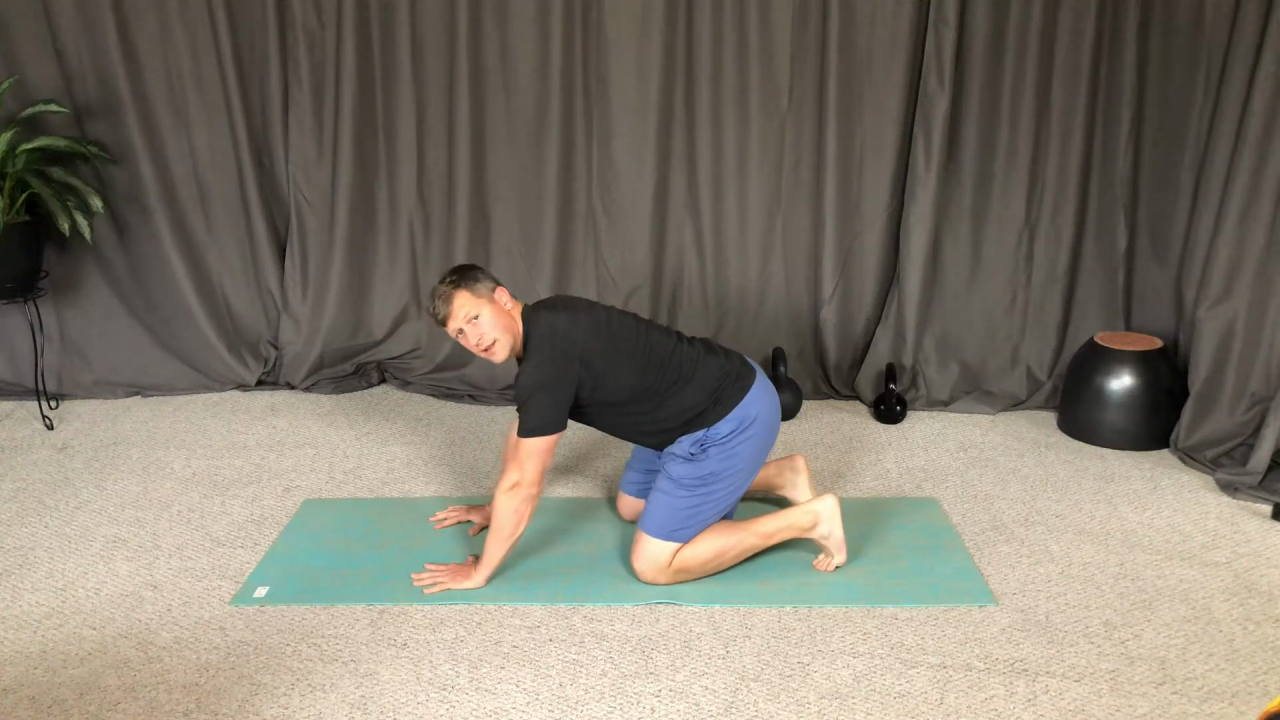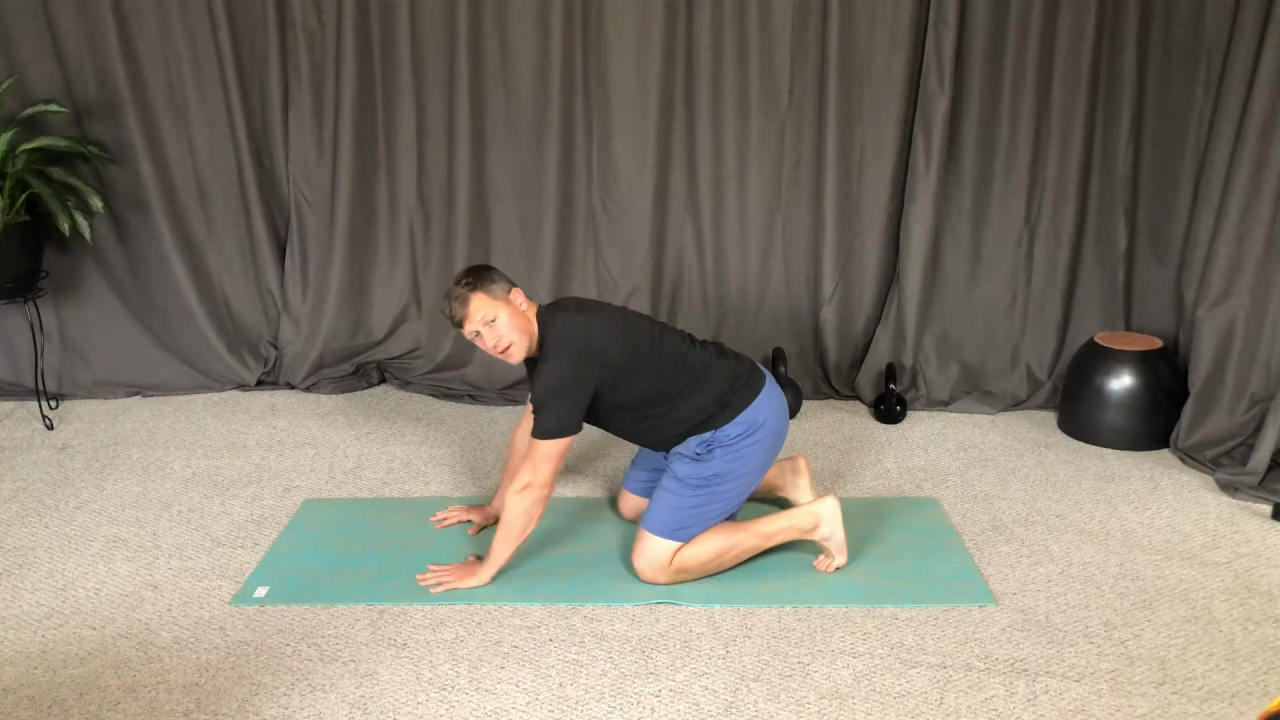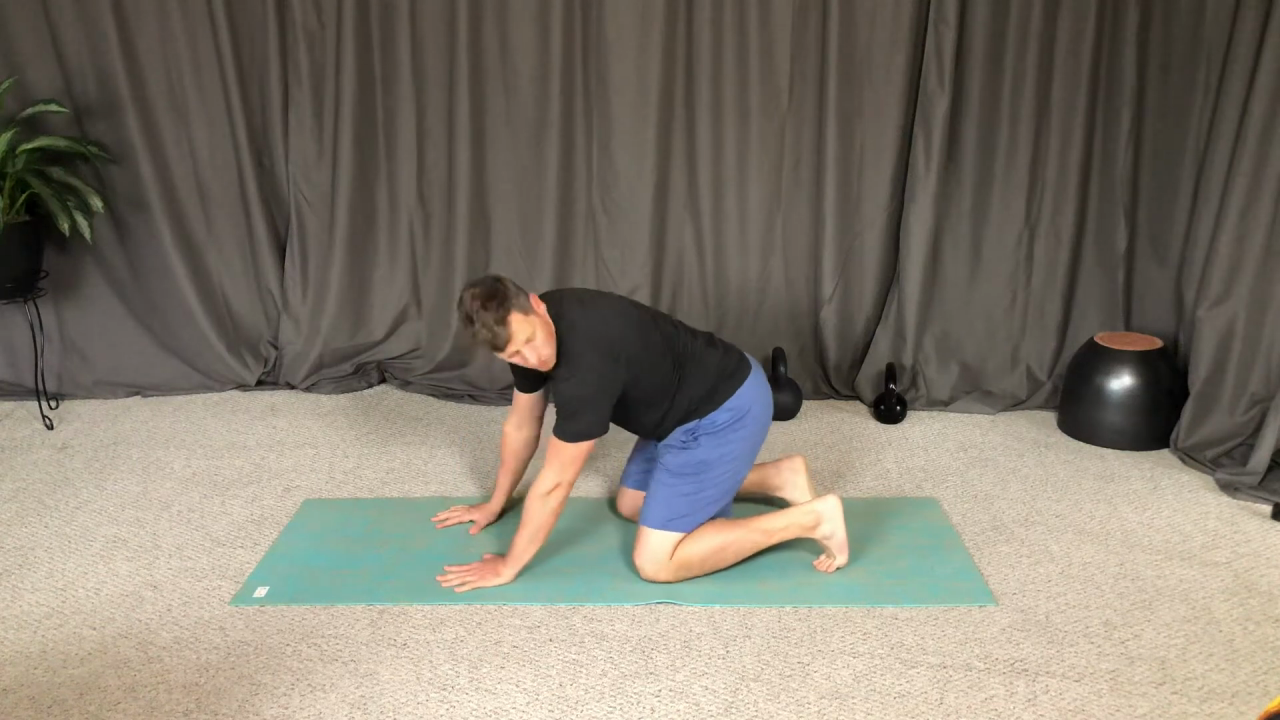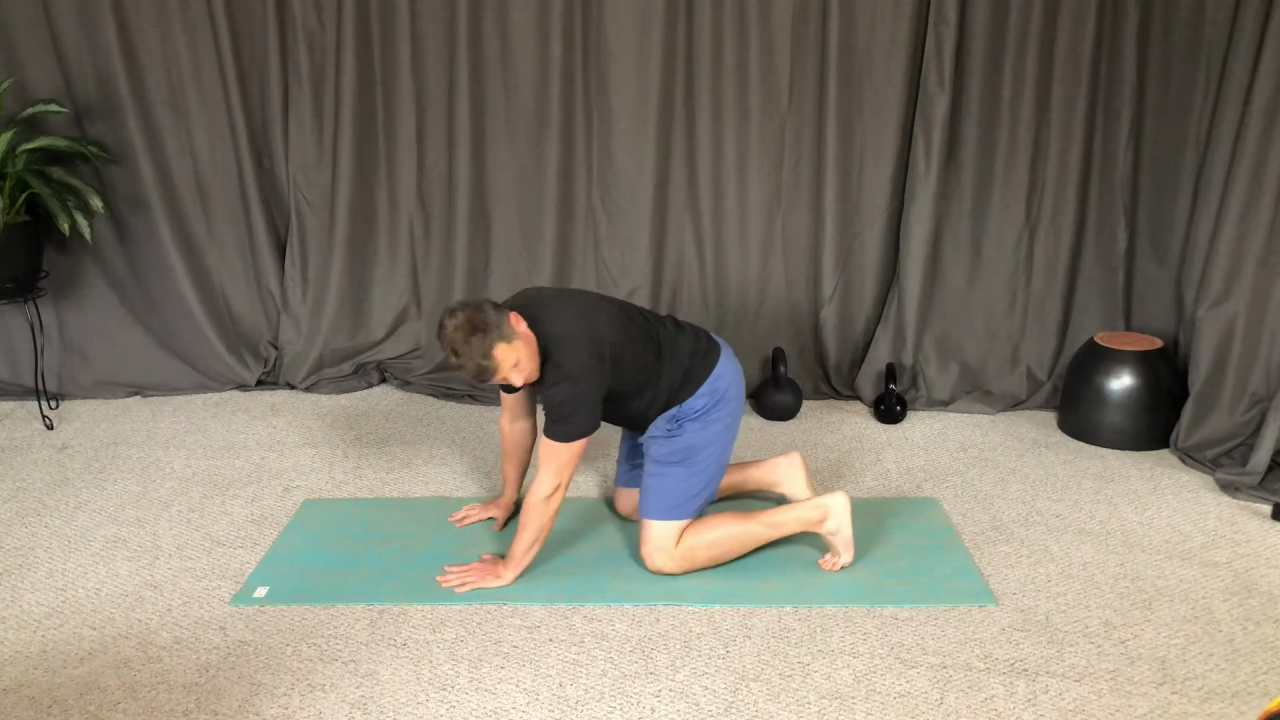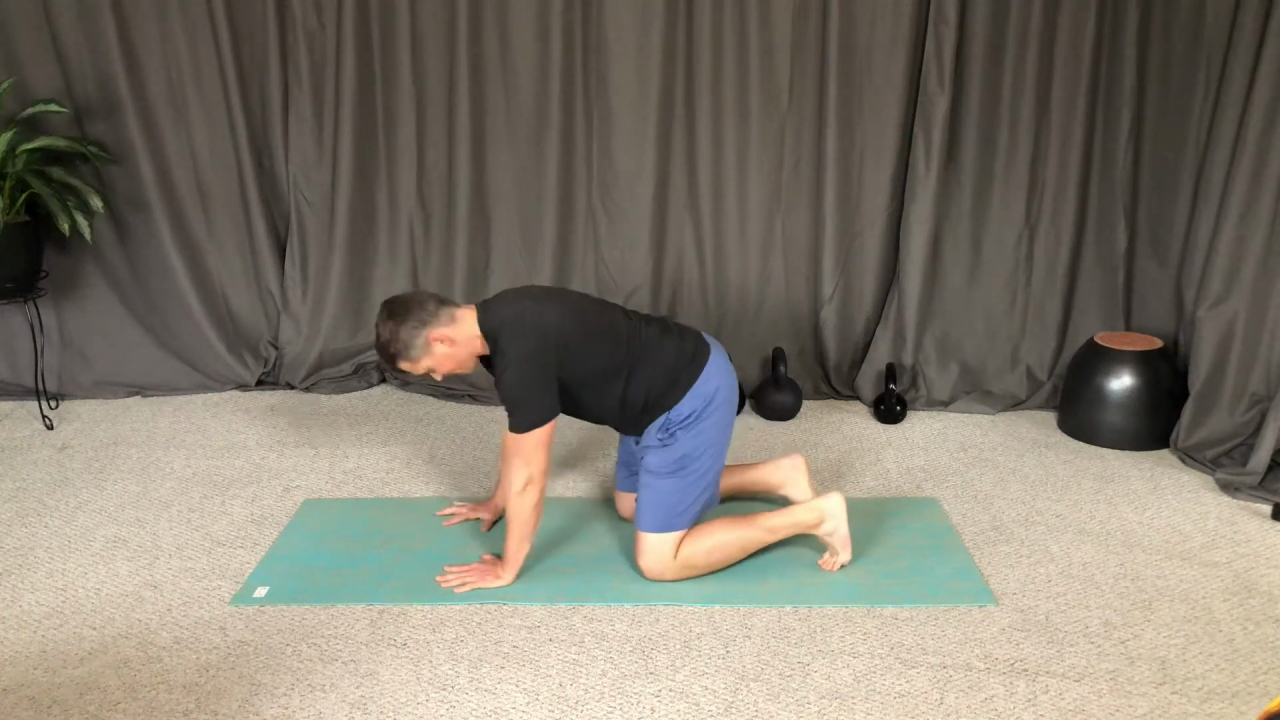
dt=0.3s
person 1, frame 1
left shoulder: (547, 358)
right shoulder: (543, 327)
left elbow: (523, 483)
right elbow: (525, 429)
left wrist: (479, 572)
right wrist: (493, 508)
left hip: (732, 420)
right hip: (713, 400)
left knee: (653, 565)
right knee: (631, 507)
left ankle: (809, 518)
right ankle: (780, 475)
person 1, frame 2
left shoulder: (565, 359)
right shoulder: (551, 330)
left elbow: (534, 484)
right elbow: (531, 427)
left wrist: (484, 570)
right wrist: (494, 508)
left hip: (739, 423)
right hip: (720, 403)
left knee: (653, 563)
right knee: (632, 506)
left ankle: (810, 519)
right ankle: (781, 477)
person 1, frame 3
left shoulder: (587, 361)
right shoulder: (525, 333)
left elbow: (554, 483)
right elbow: (522, 422)
left wrist: (507, 567)
right wrist: (496, 502)
left hip: (726, 407)
right hip: (689, 398)
left knee: (656, 562)
right knee: (630, 505)
left ankle: (812, 518)
right ankle: (780, 476)
person 1, frame 4
left shoulder: (573, 363)
right shoulder: (506, 336)
left elbow: (550, 485)
right elbow: (517, 418)
left wrist: (508, 567)
right wrist: (507, 497)
left hip: (702, 391)
right hip: (661, 387)
left knee: (663, 553)
right knee: (630, 504)
left ankle: (818, 513)
right ankle: (775, 474)
person 1, frame 5
left shoulder: (520, 354)
right shoulder: (499, 320)
left elbow: (529, 477)
right elbow: (522, 427)
left wrist: (507, 569)
right wrist: (499, 501)
left hip: (693, 395)
right hip: (681, 375)
left knee: (659, 560)
right knee: (633, 506)
left ankle: (815, 515)
right ankle: (779, 476)
